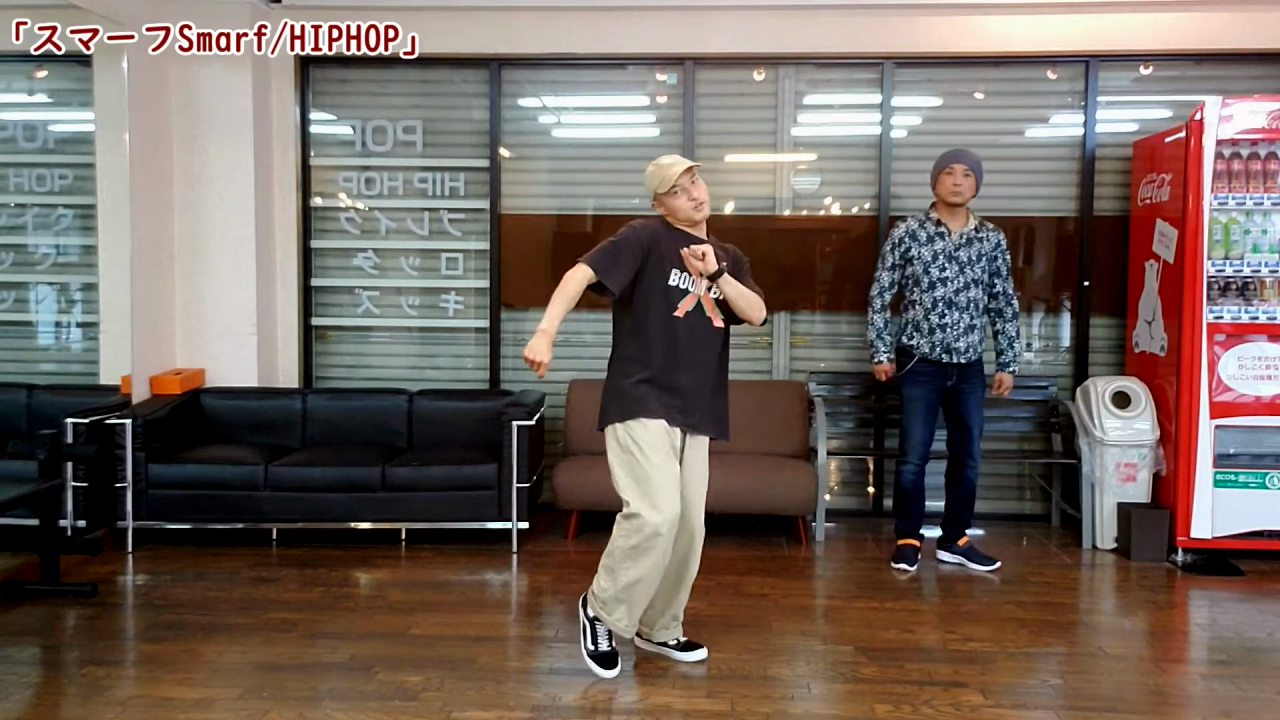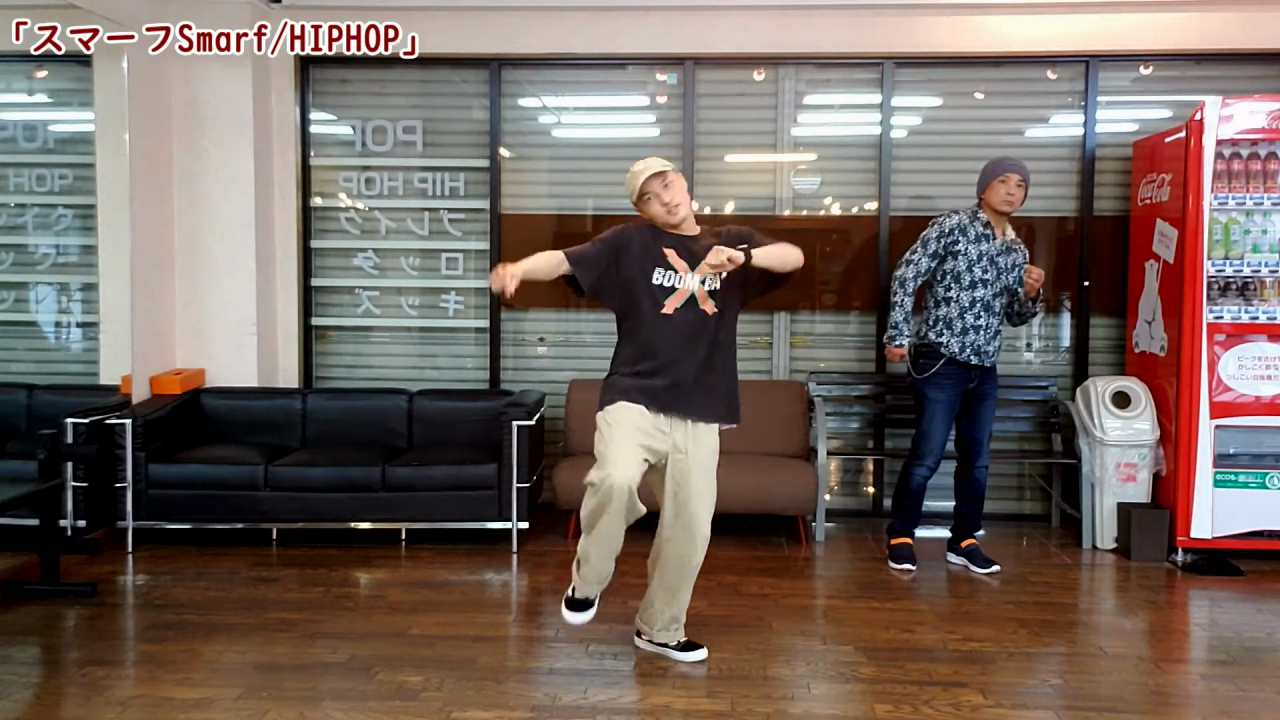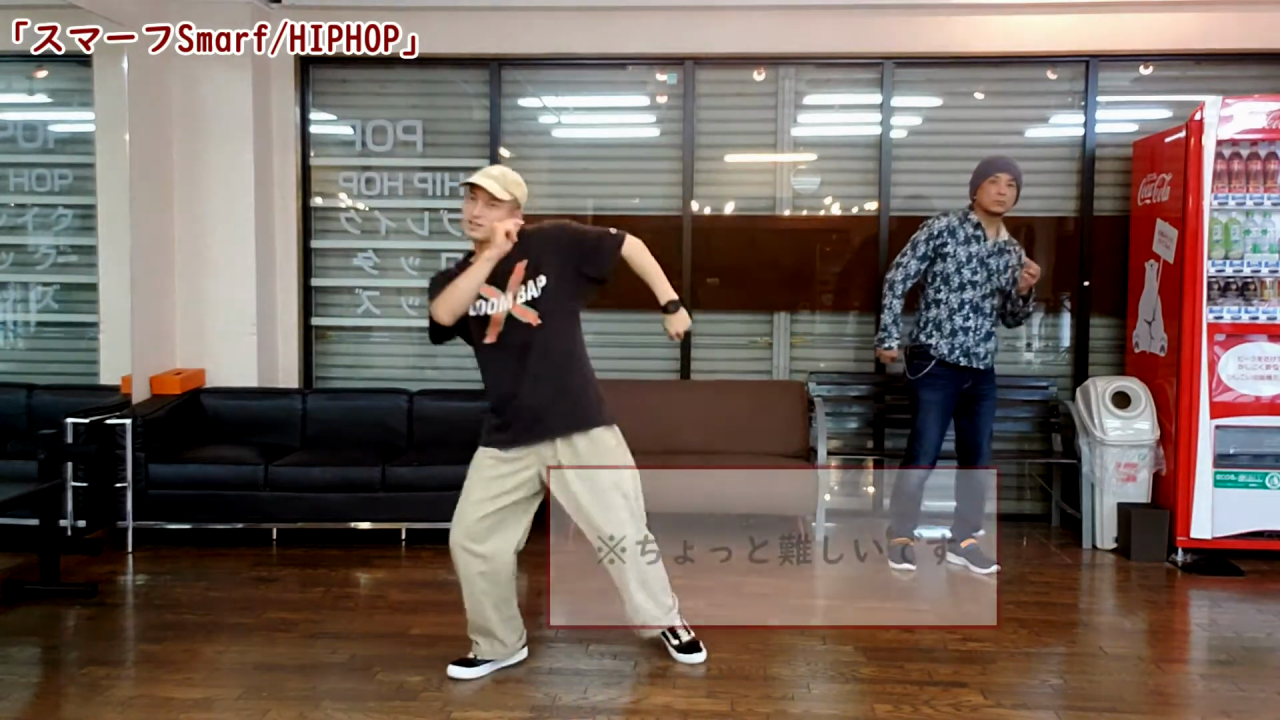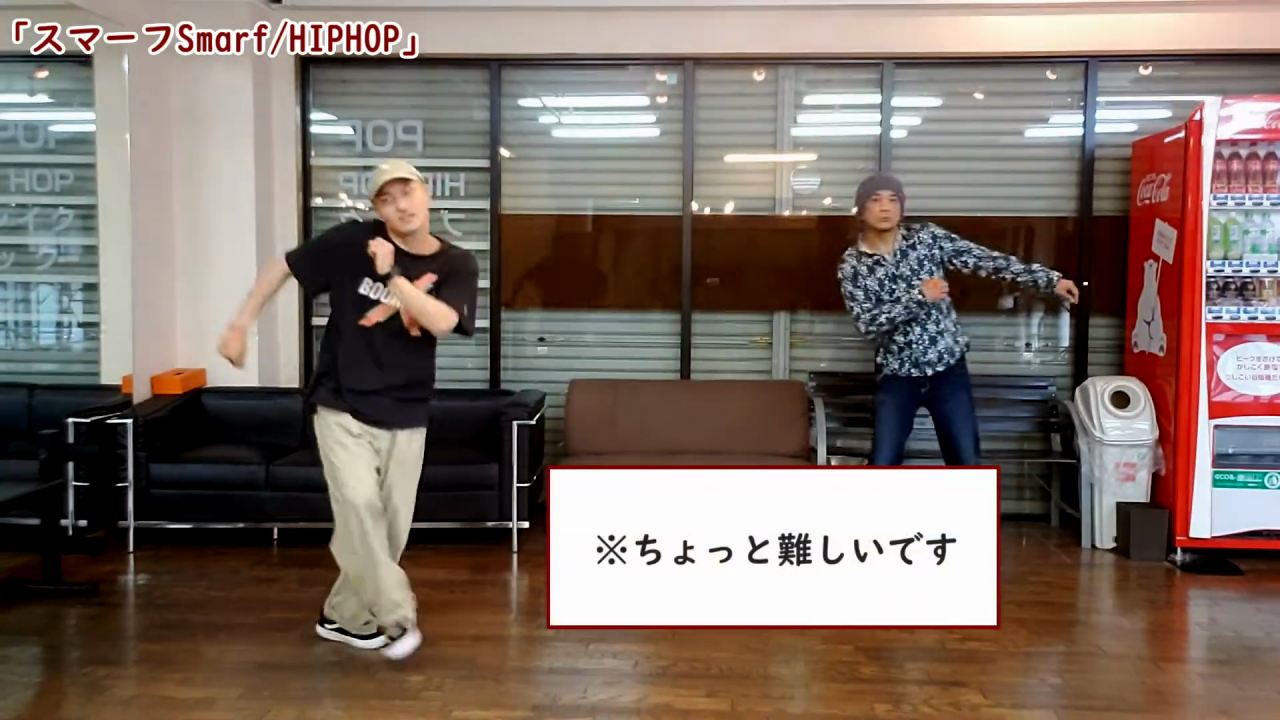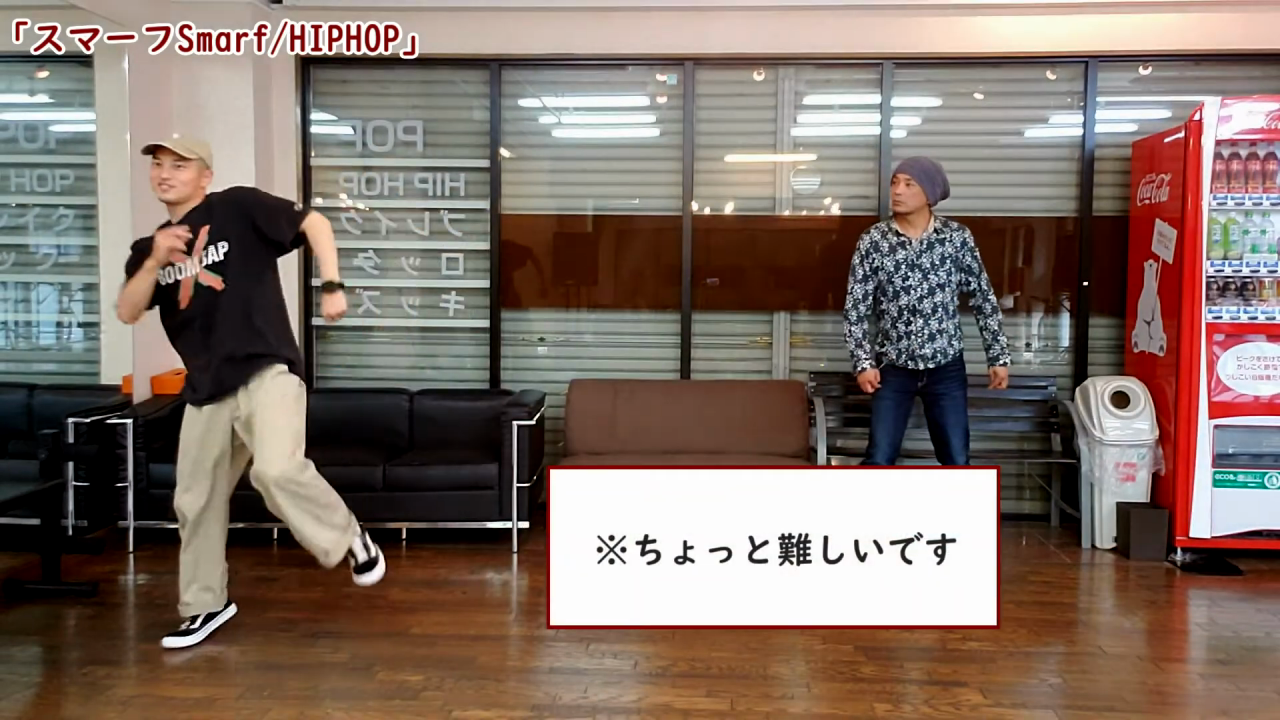
dt=1s
person 1, frame 1
left shoulder: (730, 258)
right shoulder: (644, 238)
left elbow: (757, 314)
right elbow: (581, 274)
left wrist: (714, 274)
right wrist: (545, 333)
left hip: (695, 413)
right hip: (640, 404)
left knee: (688, 526)
right knee: (654, 515)
left ankle: (659, 628)
right ankle: (602, 611)
person 1, frame 2
left shoulder: (731, 241)
right shoulder: (627, 244)
left elbow: (793, 257)
right elbow: (561, 262)
left wrist: (744, 257)
right wrist: (516, 269)
left hip: (700, 410)
right hip: (635, 394)
left knee: (690, 526)
right knee: (616, 481)
left ankle: (660, 629)
right ankle: (590, 574)
person 1, frame 3
left shoulder: (553, 244)
right shoulder: (457, 274)
left elbow: (627, 244)
right elbow: (442, 315)
left wrist: (670, 303)
right wrist: (489, 256)
left hip: (579, 425)
right hip: (507, 436)
left knee: (619, 532)
right knee: (472, 539)
left ankle: (663, 622)
right ankle: (497, 645)
person 1, frame 4
left shoulder: (457, 265)
right shoulder: (352, 241)
left elbow: (442, 324)
right elbow: (283, 268)
left wrist: (395, 272)
right wrist: (241, 324)
left hip: (404, 414)
right hip: (342, 404)
left knee: (389, 523)
right knee: (359, 504)
left ankle: (344, 615)
right ankle: (396, 616)
person 1, frame 5
left shoulder: (238, 207)
right shoulder: (151, 245)
left elbow: (313, 222)
right elbow: (128, 312)
left wrist: (332, 284)
right wrist: (158, 255)
left hip: (267, 367)
right hip: (207, 386)
left knee: (278, 471)
right knee: (195, 501)
left ankle: (351, 539)
right ankle: (206, 609)
person 2, frame 1
left shoulder: (992, 240)
right shoulder: (907, 232)
left elbow: (1004, 305)
right elbow: (880, 294)
left wrist: (1007, 362)
right wrist: (881, 352)
left hip: (969, 366)
right hip: (919, 363)
left knee: (967, 456)
right knee: (913, 456)
left ankle: (954, 538)
right ankle: (907, 538)
person 2, frame 2
left shoulder: (1017, 251)
right shoulder: (952, 226)
left elbow: (1014, 316)
right elbow: (906, 276)
left wrist: (1031, 295)
right wrist: (898, 336)
left hip: (984, 370)
right hip: (940, 363)
left knee: (976, 460)
right knee: (926, 456)
left ankle: (963, 540)
right ankle: (900, 536)
person 2, frame 3
left shoulder: (1013, 252)
right shoulder: (943, 227)
left elbow: (1010, 318)
right elbow: (897, 279)
left wrist: (1025, 290)
right wrist: (888, 337)
left hip: (980, 369)
right hip: (935, 364)
left knee: (978, 459)
right knee: (922, 456)
left ankle: (963, 538)
right ankle: (900, 536)
person 2, frame 4
left shoulder: (929, 237)
right shoulder: (852, 264)
left elbow: (988, 261)
right elbow: (867, 321)
left wrist: (1049, 279)
right wrist: (919, 296)
left hip: (948, 369)
right hip: (897, 376)
left knee: (966, 462)
right knee: (883, 465)
person 2, frame 5
left shoulder: (957, 237)
right shoulder: (873, 241)
left elbow: (984, 298)
right elbow: (856, 307)
left wrist: (998, 356)
right wrist: (862, 361)
left hip: (946, 366)
right hip: (893, 367)
left knee: (956, 460)
right knee: (879, 459)
